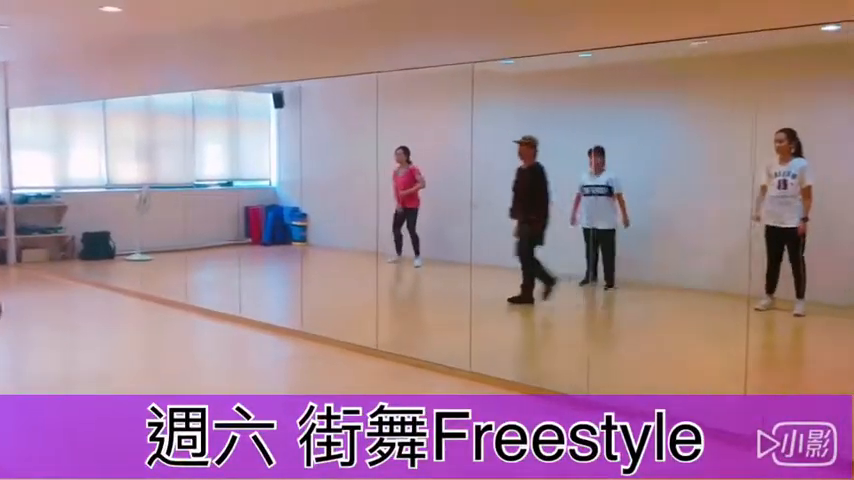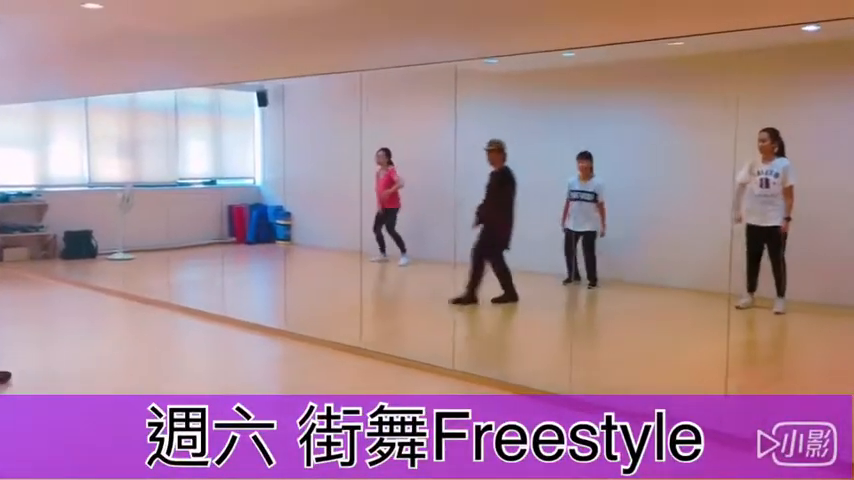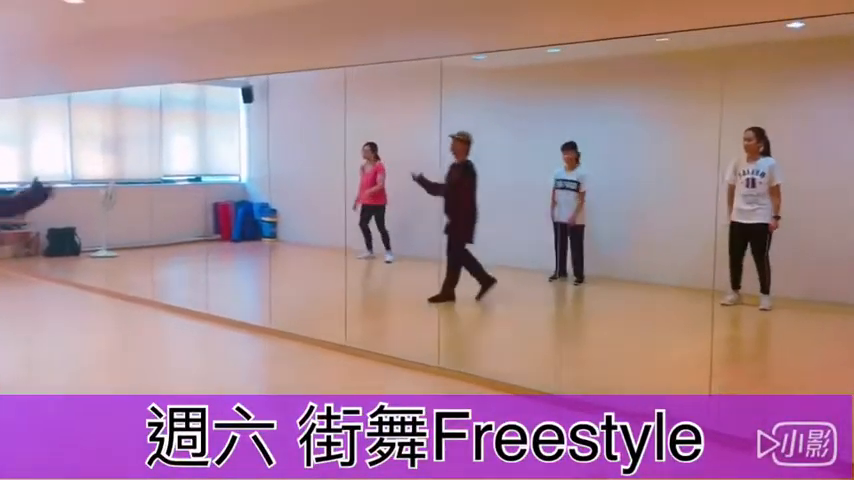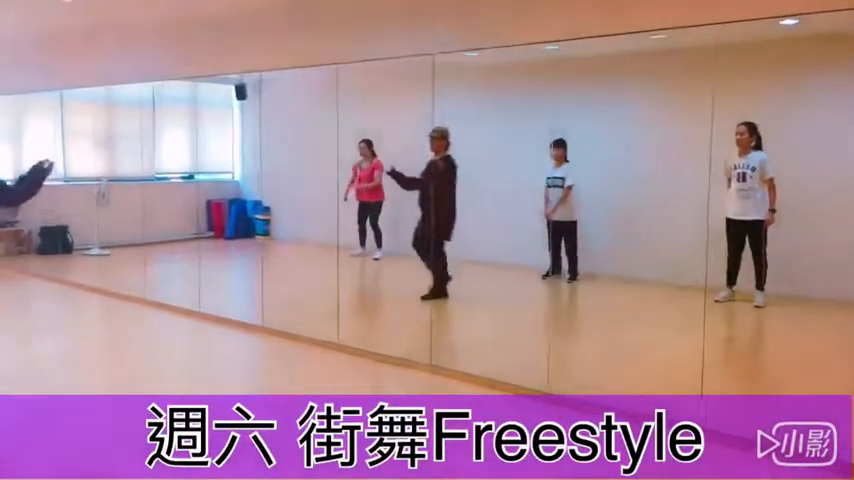
dt=0.2s
person 1, frame 1
left shoulder: (801, 165)
right shoulder: (771, 167)
left elbow: (807, 195)
right elbow: (763, 190)
left wrist: (804, 219)
right wrist: (757, 210)
left hip: (794, 223)
right hip: (772, 222)
left knee: (796, 261)
right knee: (773, 260)
left ankle: (800, 301)
right ankle: (769, 297)
person 1, frame 2
left shoulder: (784, 165)
right shoulder: (752, 166)
left elbow: (789, 195)
right elbow: (741, 187)
left wrist: (786, 218)
right wrist: (737, 210)
left hip: (776, 222)
right hip: (754, 220)
left knee: (777, 259)
right knee: (752, 258)
left ankle: (780, 299)
right ankle: (750, 295)
person 1, frame 3
left shoulder: (769, 164)
right shoulder: (737, 165)
left elbow: (775, 193)
right elbow: (730, 190)
left wrist: (775, 217)
right wrist: (731, 213)
left hip: (761, 220)
right hip: (738, 219)
left knee: (761, 257)
right knee: (735, 256)
left ankle: (765, 296)
right ankle: (735, 292)
person 1, frame 4
left shoulder: (761, 158)
right shoulder: (730, 160)
left elbow: (771, 186)
left wrist: (771, 210)
left hip: (757, 216)
right hip: (733, 215)
left knee: (758, 254)
right knee: (733, 253)
left ankle: (760, 292)
right ankle: (729, 289)
person 2, frame 1
left shoulder: (536, 171)
right shoulder: (521, 171)
left elbow: (540, 199)
left wrist: (533, 221)
right wrist: (516, 214)
left hip: (533, 221)
right hip: (526, 220)
left knee: (525, 253)
right knee: (525, 254)
left ankle: (548, 280)
right ankle: (527, 293)
person 2, frame 2
left shoulder: (503, 176)
right shoulder: (498, 175)
left elbow: (495, 202)
left wrist: (481, 216)
right wrist: (481, 215)
left hip: (498, 224)
right hip: (494, 224)
left knee: (479, 255)
right knee: (495, 257)
left ankle: (471, 294)
right ankle: (510, 293)
person 2, frame 3
left shoulder: (465, 169)
right shoulder: (456, 167)
right elbow: (445, 189)
right wrist: (422, 180)
left hip: (462, 217)
right hip: (457, 217)
left knee: (455, 252)
right knee: (459, 252)
left ankle: (448, 291)
right ankle: (485, 279)
person 2, frame 4
left shoulder: (447, 164)
right shoulder: (433, 163)
left elbow: (442, 190)
right elbow: (421, 184)
right wrist: (395, 174)
left hip: (441, 215)
right hip: (429, 214)
left knee: (435, 250)
right knee: (419, 244)
left ankle: (439, 288)
right ankle: (442, 278)
person 3, frame 1
left shoulder: (610, 177)
right shoulder: (584, 178)
left elbow: (619, 198)
right elbow: (579, 196)
left wrist: (625, 216)
right wrist: (574, 213)
left hip: (607, 223)
right hip: (588, 222)
left knee: (608, 252)
right knee: (591, 251)
left ankle: (609, 280)
right ankle: (590, 276)
person 3, frame 2
left shoulder: (597, 184)
right shoulder: (572, 182)
left elbow: (600, 206)
left wrist: (603, 225)
right wrist: (563, 220)
left hip: (590, 226)
right hip: (572, 224)
left knee: (589, 252)
right knee: (569, 251)
left ankle: (592, 279)
right ankle: (573, 275)
person 3, frame 3
left shoulder: (581, 174)
right shoulder: (558, 172)
left elbow: (582, 197)
left wrist: (573, 216)
right wrist: (552, 210)
left hip: (576, 219)
right hip: (559, 217)
left knee: (576, 247)
right knee: (559, 246)
left ankle: (579, 275)
right ankle: (560, 272)
person 3, frame 4
left shoulder: (568, 169)
right shoulder: (550, 169)
left elbow: (566, 192)
left wrist: (553, 209)
right wrist: (546, 208)
left hip: (567, 216)
right hip: (552, 215)
left knee: (570, 245)
right knee: (553, 244)
left ankle: (573, 272)
right ankle: (555, 269)
person 4, frame 1
left shoulder: (412, 169)
right shoulder: (396, 171)
left elbow: (423, 184)
right elbow: (395, 189)
left wrist: (408, 192)
right wrist: (398, 203)
left hip: (412, 205)
right hip: (401, 205)
left knee: (411, 230)
right knee: (396, 229)
left ankle: (417, 257)
right ankle: (398, 255)
person 4, frame 2
left shoulder: (391, 171)
right shoulder: (379, 172)
left elbow: (400, 184)
right elbow: (378, 190)
left wrist: (388, 192)
right wrist: (379, 204)
left hip: (392, 206)
right hip: (383, 206)
left knee: (390, 230)
right knee: (376, 229)
left ankle: (404, 255)
right ankle: (383, 255)
person 4, frame 3
left shoulder: (379, 166)
right shoulder: (363, 167)
left elbow: (380, 185)
right elbow: (361, 185)
left wrist: (368, 192)
right wrist: (357, 200)
left hip: (378, 202)
right hip: (366, 202)
left knee: (381, 227)
right knee: (362, 225)
left ankle: (389, 253)
right ankle: (370, 251)
person 4, frame 4
left shoulder: (377, 163)
right shoulder: (358, 165)
left elbow: (377, 182)
right elbow: (353, 179)
left wrist: (361, 186)
right wrist: (347, 190)
left hip: (376, 200)
right hip: (363, 199)
left knee: (374, 224)
right knee: (361, 223)
left ankle: (379, 250)
right ankle: (362, 248)
